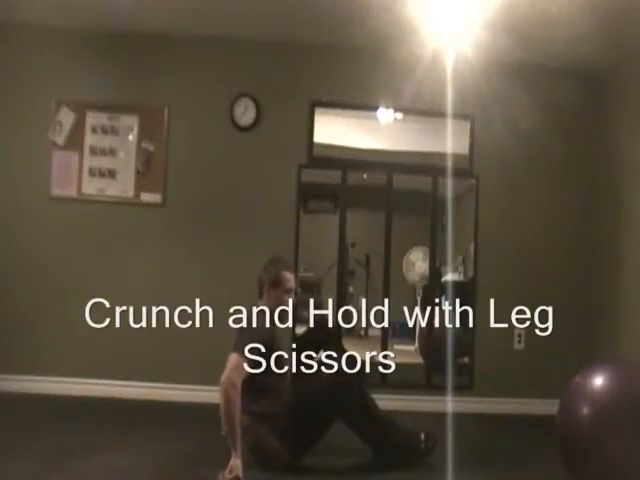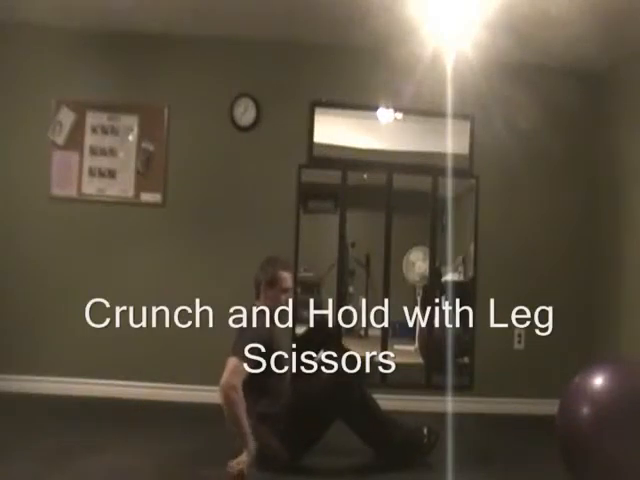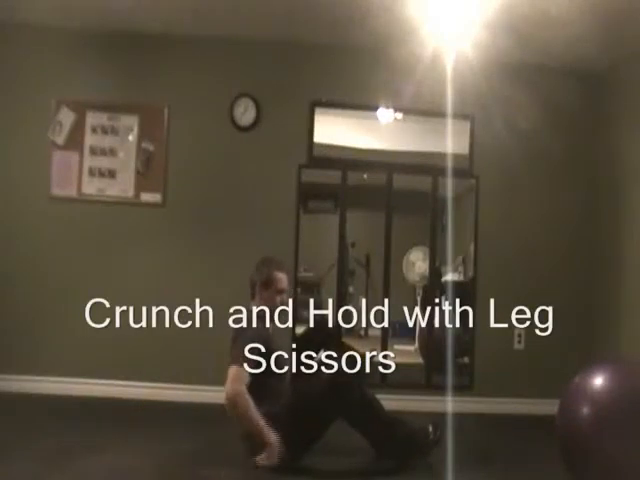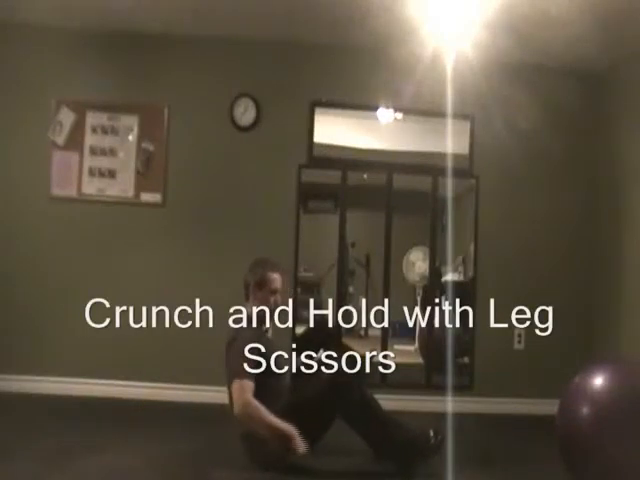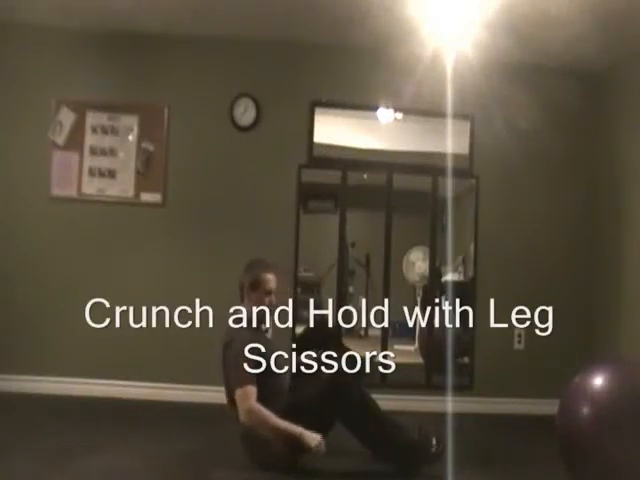
dt=0.1s
person 1, frame 1
left shoulder: (263, 324)
right shoulder: (258, 330)
right elbow: (229, 382)
right wrist: (237, 452)
left hip: (279, 421)
right hip: (275, 441)
right knee: (341, 381)
right ankle: (398, 446)
person 1, frame 2
left shoulder: (262, 325)
right shoulder: (256, 330)
right elbow: (229, 385)
right wrist: (249, 446)
left hip: (279, 424)
right hip: (275, 441)
right knee: (340, 382)
right ankle: (399, 445)
person 1, frame 3
left shoulder: (259, 329)
right shoulder: (251, 336)
right elbow: (233, 392)
right wrist: (268, 438)
left hip: (282, 418)
right hip: (277, 440)
right knee: (340, 381)
right ankle: (404, 443)
person 1, frame 4
left shoulder: (255, 330)
right shoulder: (246, 338)
right elbow: (242, 405)
right wrist: (291, 433)
right hip: (275, 439)
right knee: (340, 380)
right ankle: (403, 447)
person 1, frame 5
left shoulder: (254, 330)
right shoulder: (241, 342)
right elbow: (247, 411)
right wrist: (301, 434)
left hip: (281, 420)
right hip: (273, 444)
right knee: (340, 382)
right ankle: (405, 451)
